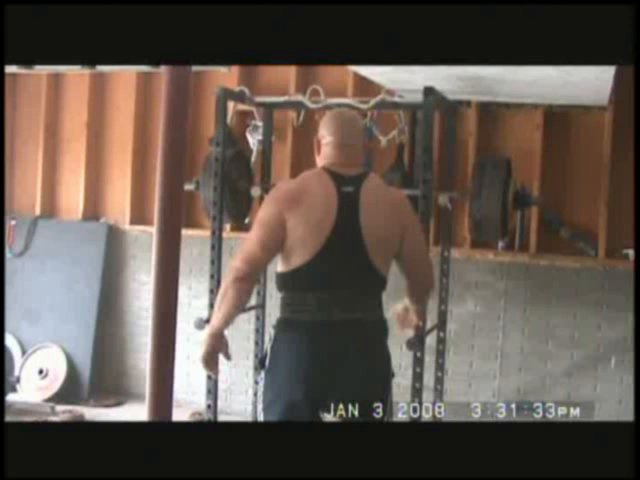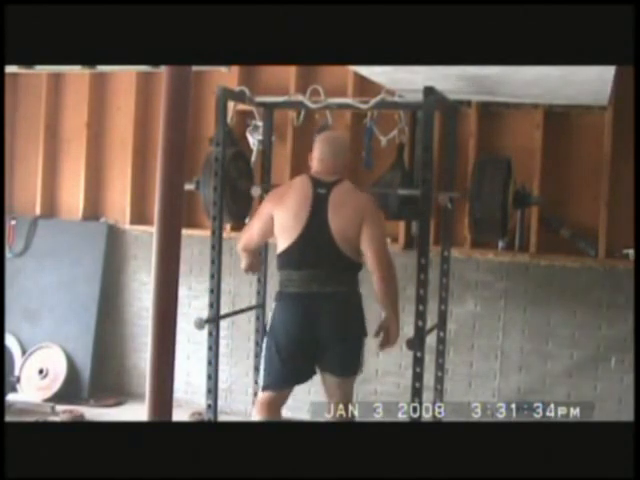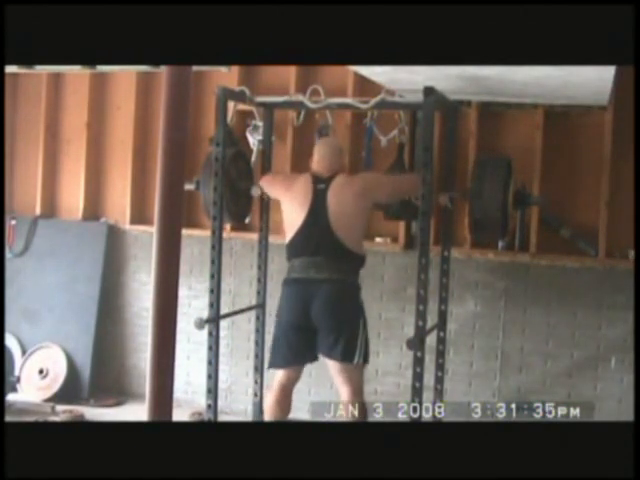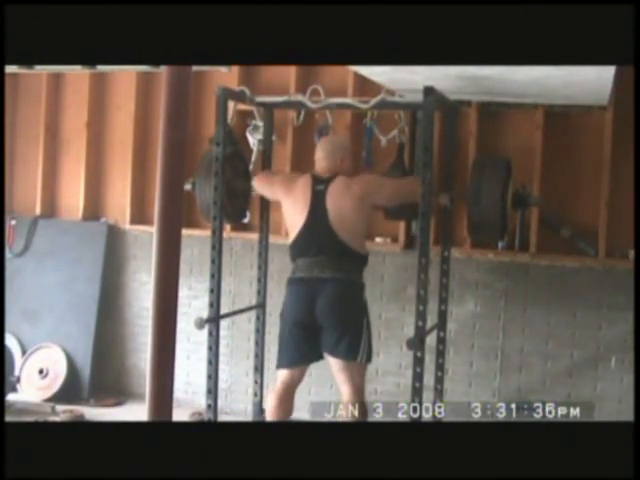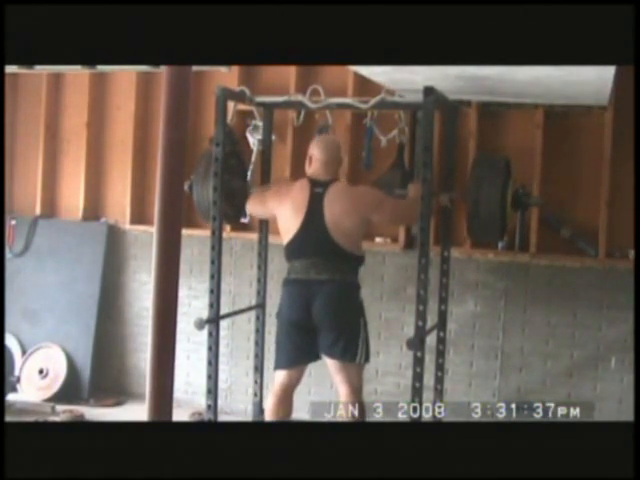
dt=1s
person 1, frame 1
left shoulder: (290, 196)
right shoulder: (394, 204)
left elbow: (242, 273)
right elbow: (423, 280)
left wrist: (215, 331)
right wrist: (415, 306)
left hip: (300, 340)
right hip: (364, 343)
person 1, frame 2
left shoulder: (282, 196)
right shoulder: (360, 203)
left elbow: (245, 245)
right elbow: (381, 268)
left wrist: (249, 261)
right wrist: (392, 315)
left hip: (292, 307)
right hip: (340, 310)
left knee: (269, 399)
right knee: (339, 401)
person 1, frame 3
left shoulder: (292, 185)
right shoulder: (361, 187)
left elbow: (264, 182)
right elbow: (412, 183)
right wrist: (424, 183)
left hip: (295, 292)
right hip: (338, 295)
left knee: (282, 381)
right knee: (350, 389)
person 1, frame 4
left shoulder: (292, 187)
right shoulder: (361, 189)
left elbow: (259, 179)
right elbow: (415, 188)
left hip: (299, 293)
right hip: (341, 295)
left knee: (285, 381)
right knee: (351, 387)
person 1, frame 5
left shoulder: (284, 194)
right shoulder: (360, 198)
left elbow: (251, 205)
right elbow: (410, 213)
right wrist: (422, 197)
left hip: (295, 294)
right hip: (338, 296)
left knee: (283, 382)
right knee: (349, 387)
